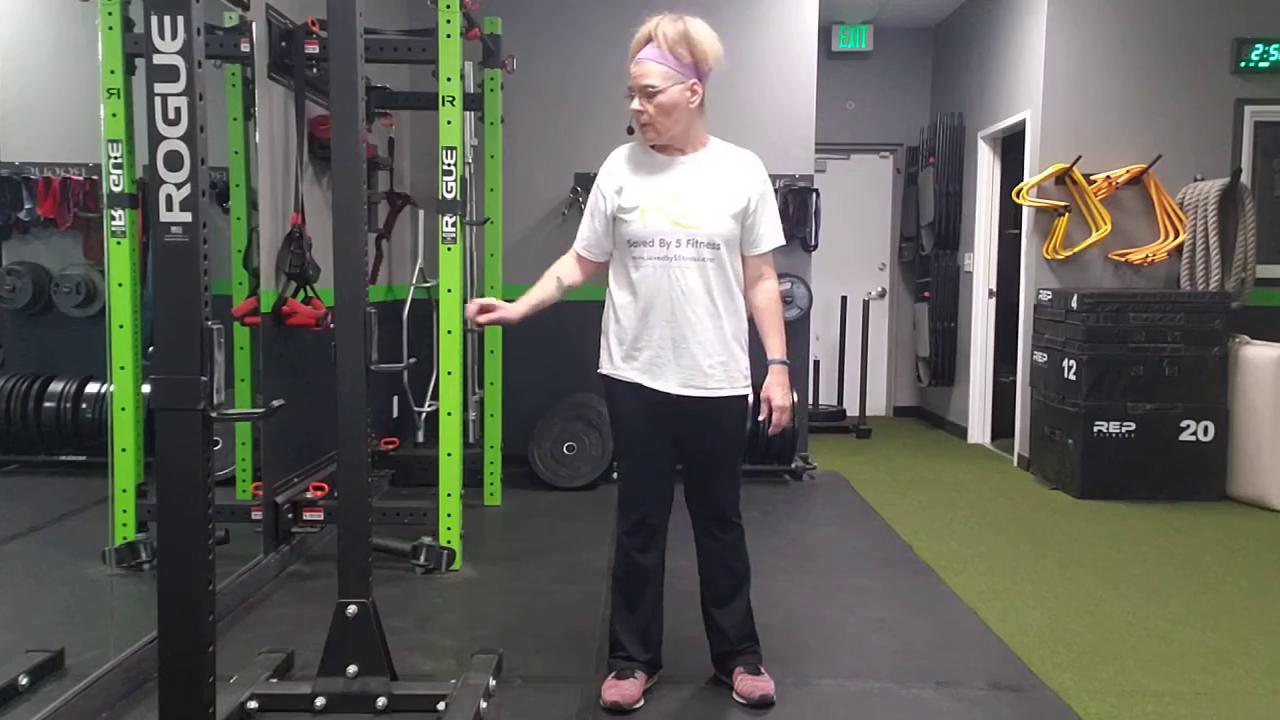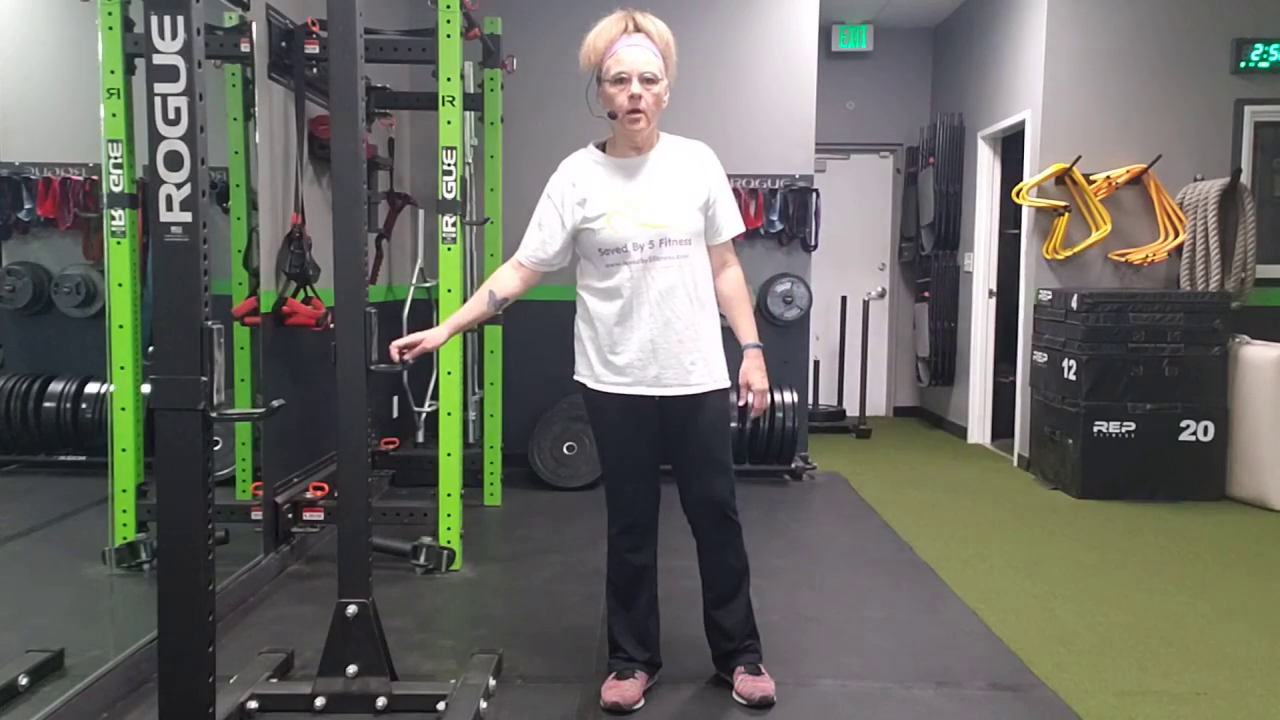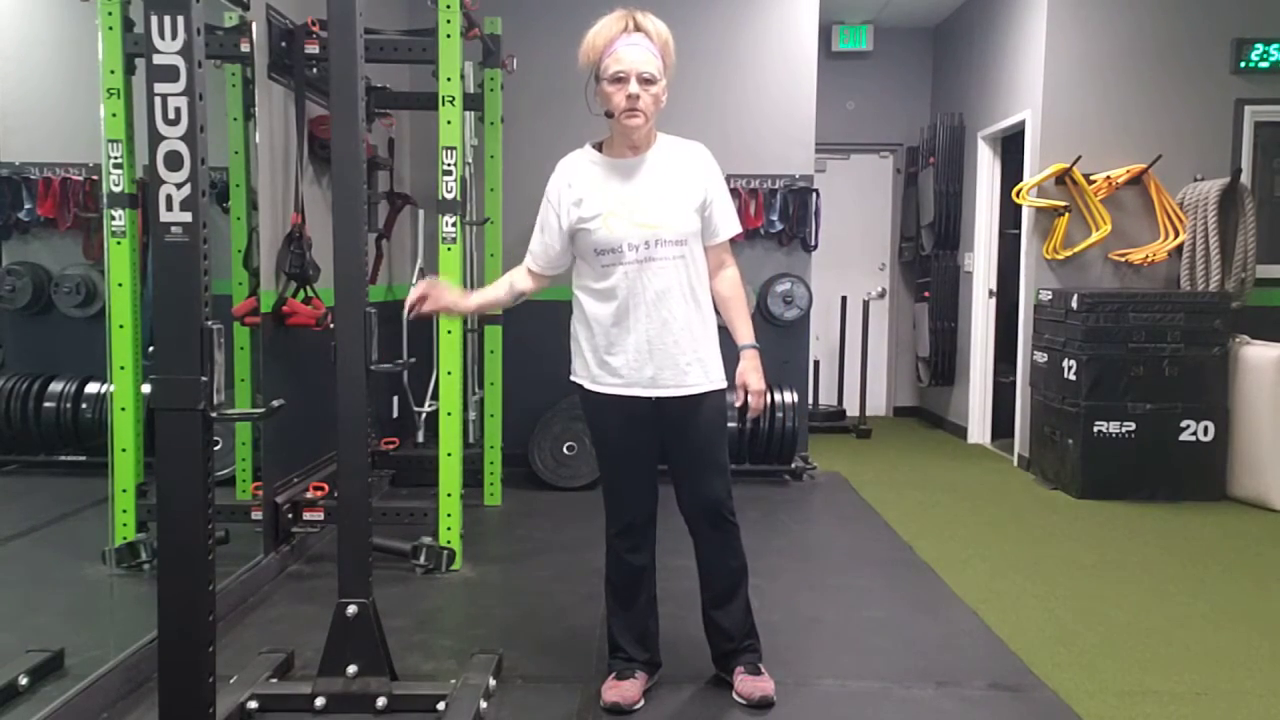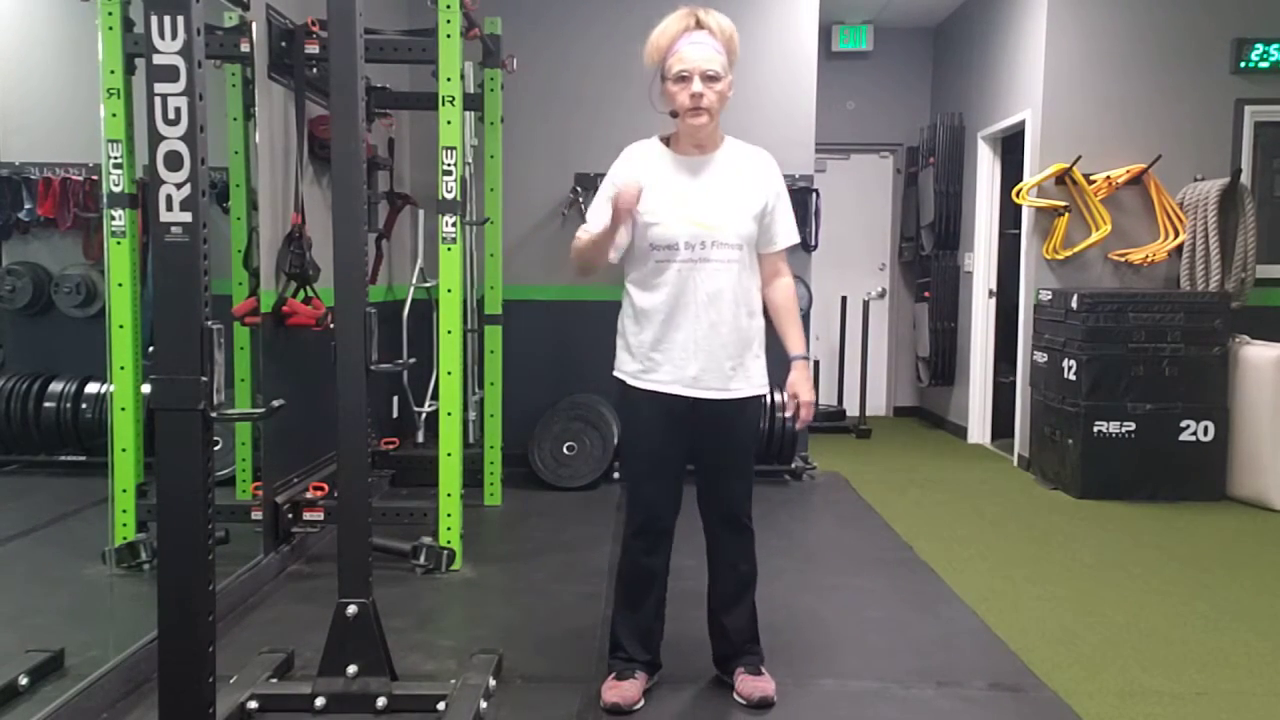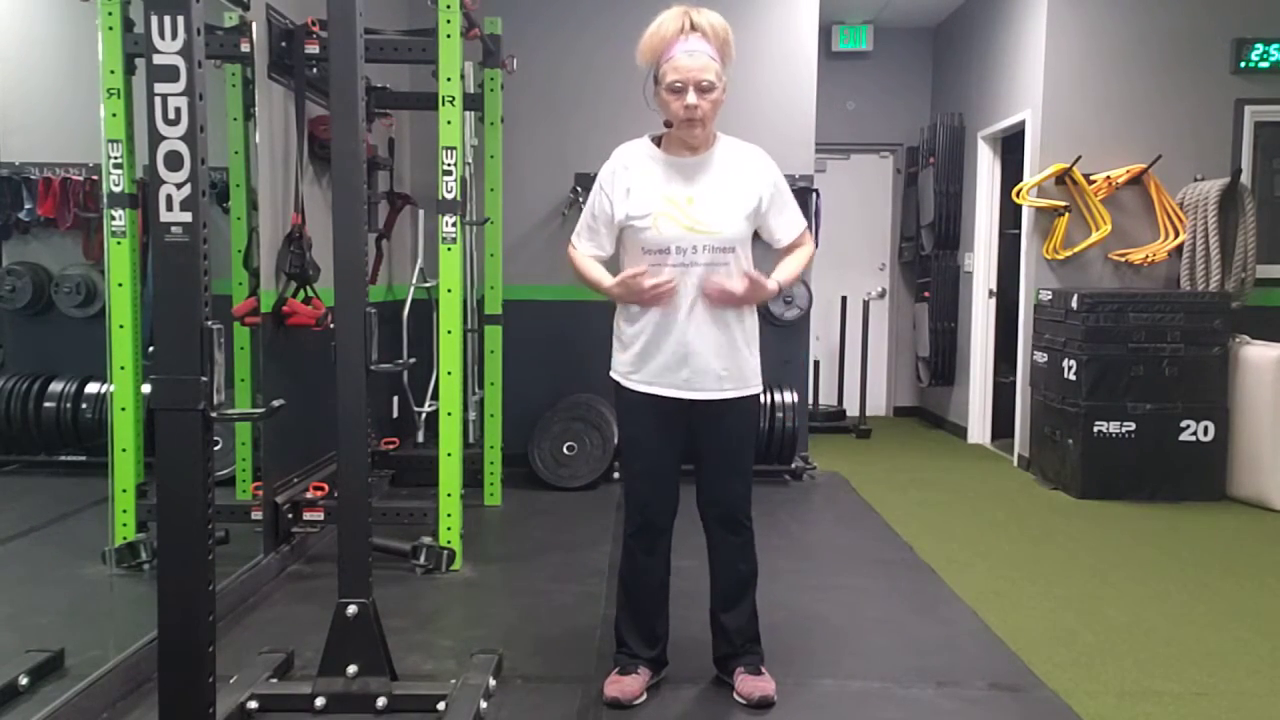
dt=1s
person 1, frame 1
left shoulder: (740, 171)
right shoulder: (621, 168)
left elbow: (760, 280)
right elbow: (581, 262)
left wrist: (779, 366)
right wrist: (518, 307)
left hip: (715, 383)
right hip: (635, 378)
left knee: (719, 521)
right knee: (640, 523)
left ankle: (738, 655)
right ankle: (633, 659)
person 1, frame 2
left shoulder: (697, 163)
right shoulder: (577, 175)
left elbow: (724, 267)
right elbow: (521, 269)
left wrist: (751, 350)
right wrist: (444, 329)
left hip: (697, 379)
right hip: (616, 382)
left knee: (716, 516)
right knee: (630, 525)
left ankle: (739, 655)
right ankle: (632, 659)
person 1, frame 3
left shoulder: (695, 163)
right shoulder: (573, 176)
left elbow: (721, 266)
right elbow: (534, 275)
left wrist: (747, 350)
right wrist: (466, 300)
left hip: (691, 377)
right hip: (612, 383)
left knee: (712, 515)
right knee: (627, 526)
left ankle: (739, 654)
right ankle: (633, 658)
person 1, frame 4
left shoulder: (757, 168)
right shoulder: (636, 164)
left elbow: (776, 276)
right elbow: (583, 255)
left wrist: (800, 361)
right wrist: (612, 227)
left hip: (734, 382)
right hip: (651, 379)
left knee: (730, 521)
right knee: (648, 521)
left ankle: (739, 655)
right ankle: (632, 659)
person 1, frame 5
left shoulder: (752, 166)
right shoulder: (627, 165)
left elbow: (802, 245)
right elbow: (579, 250)
left wrist: (767, 287)
right wrist: (614, 287)
left hip: (729, 379)
right hip: (647, 379)
left knee: (729, 518)
right knee: (647, 520)
left ankle: (741, 655)
right ankle: (638, 656)
